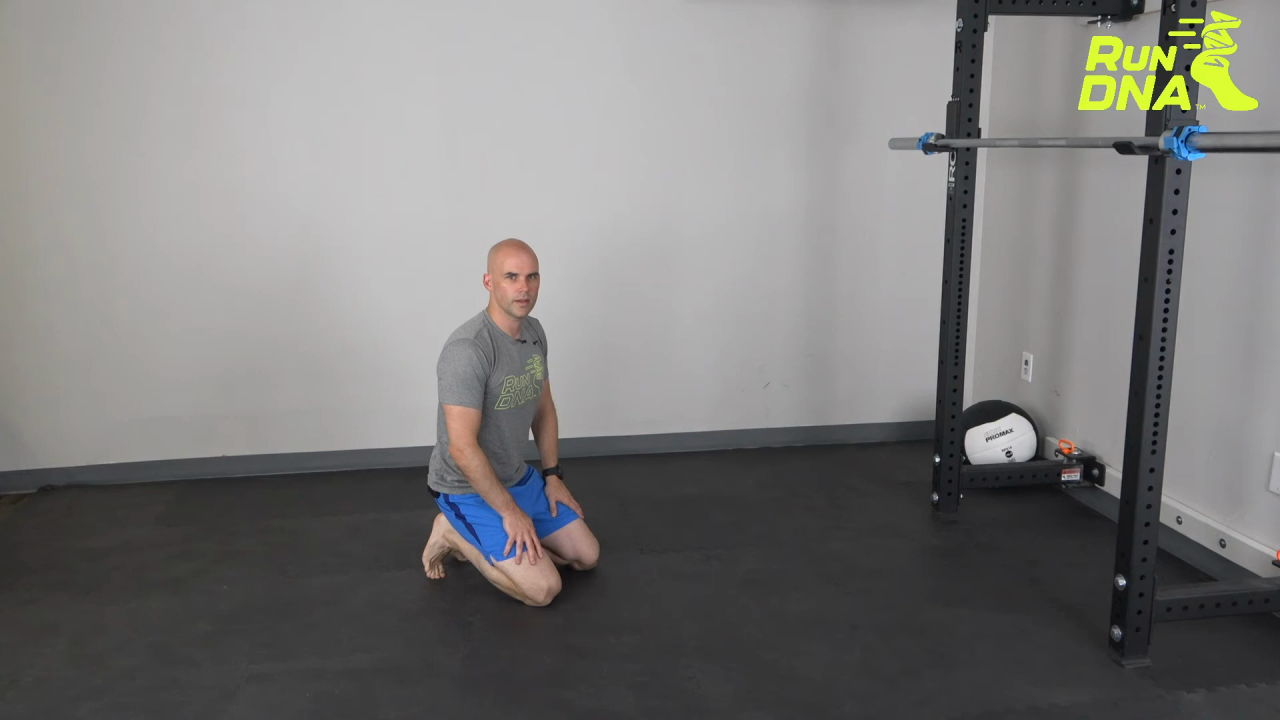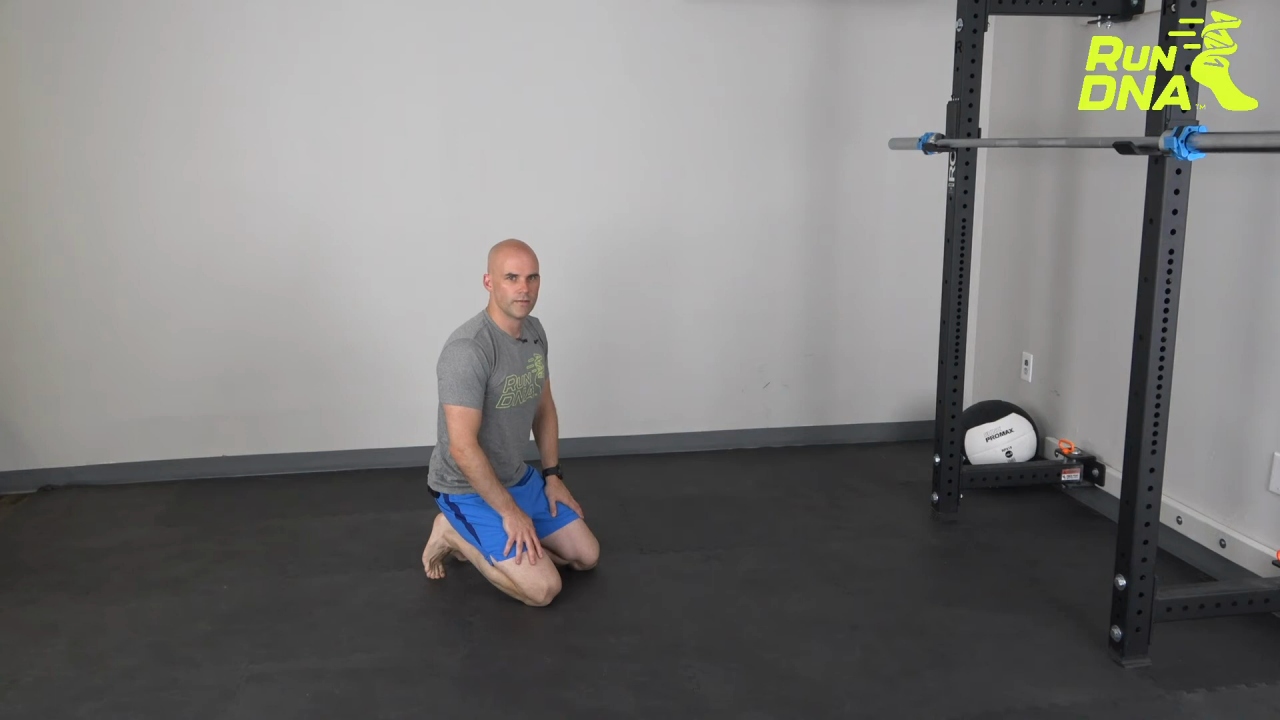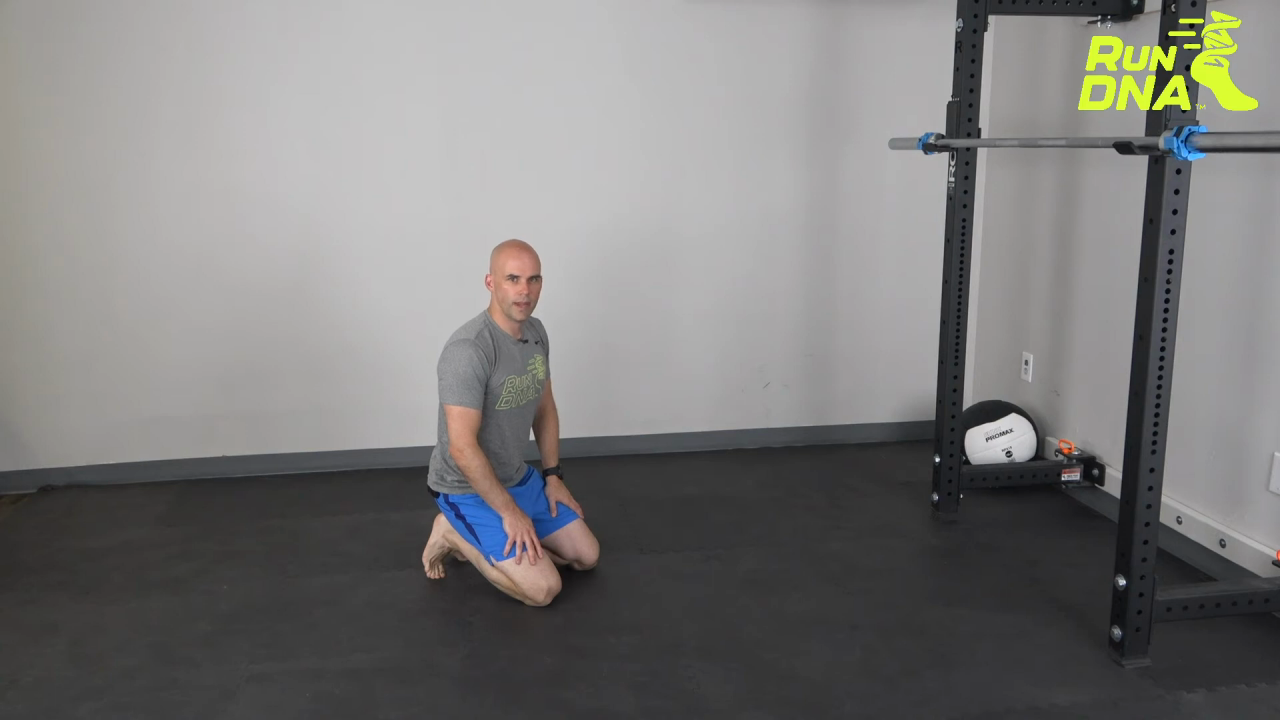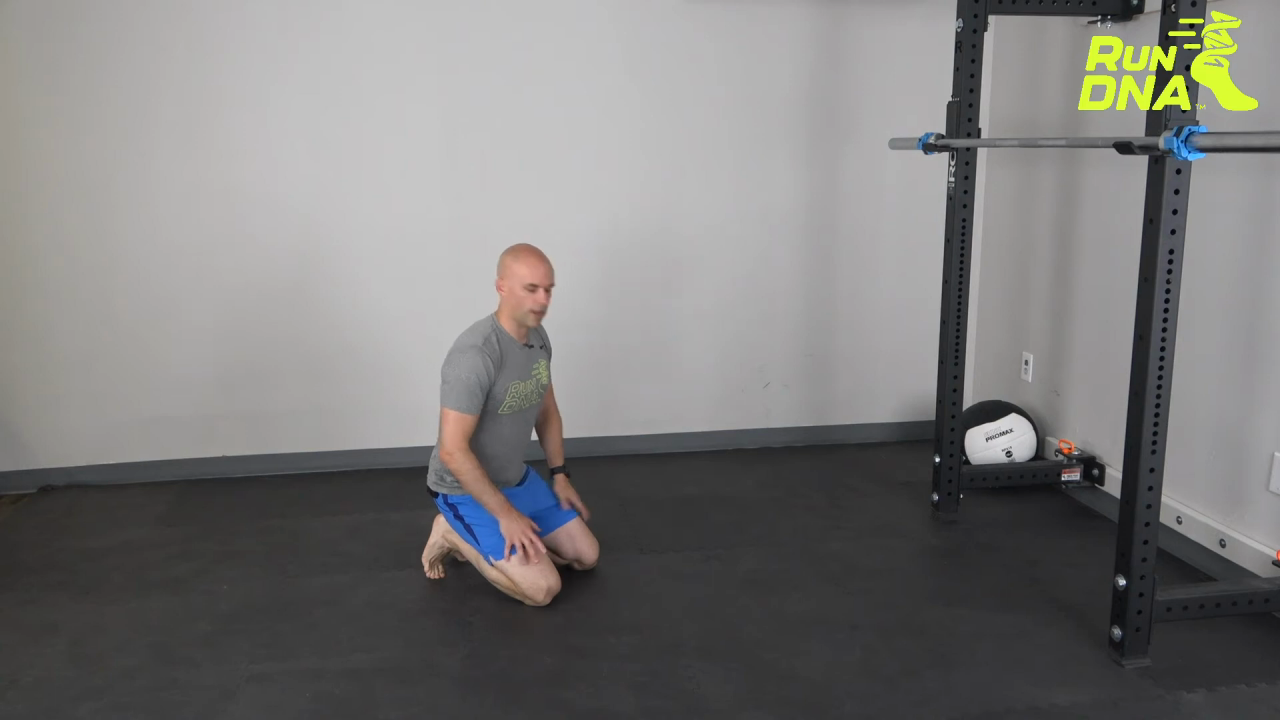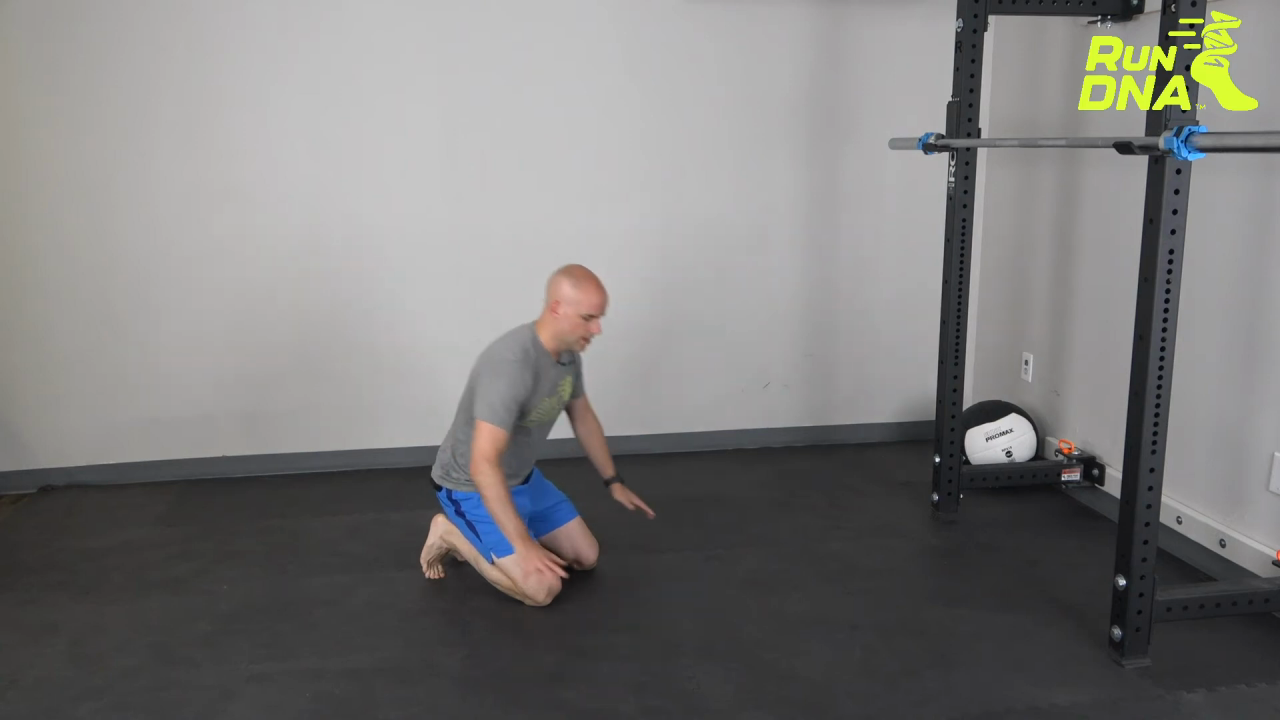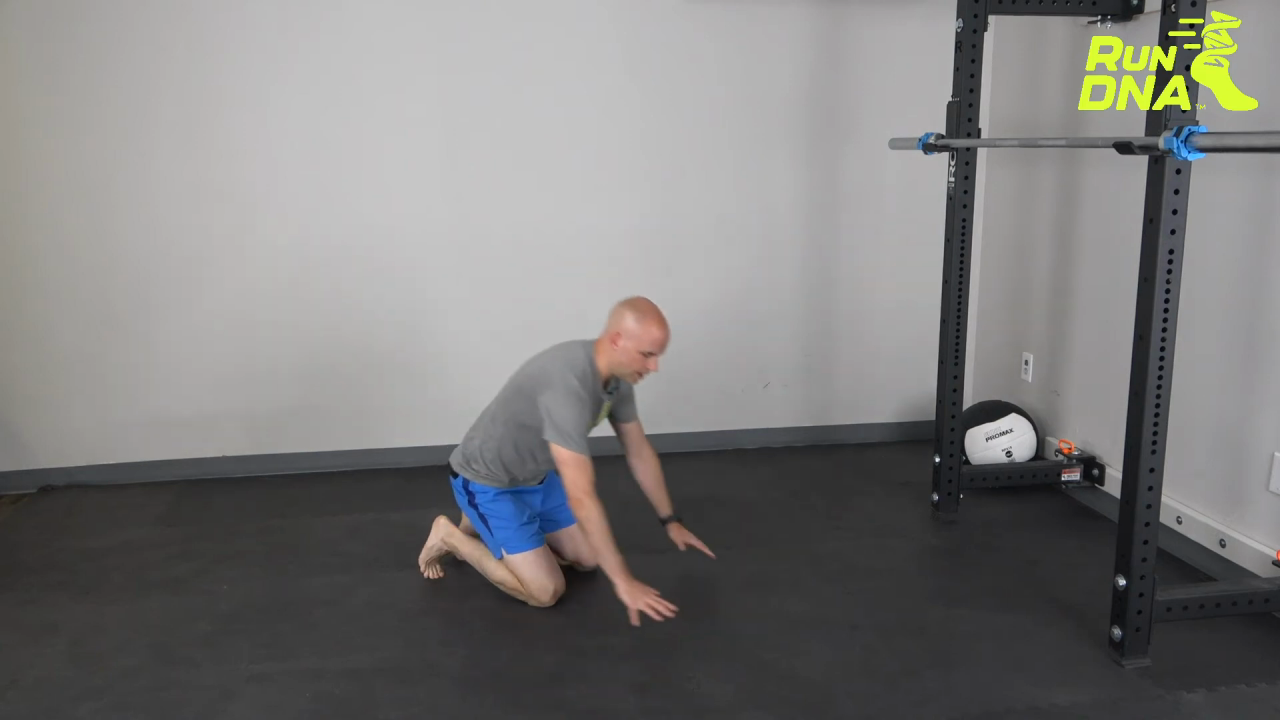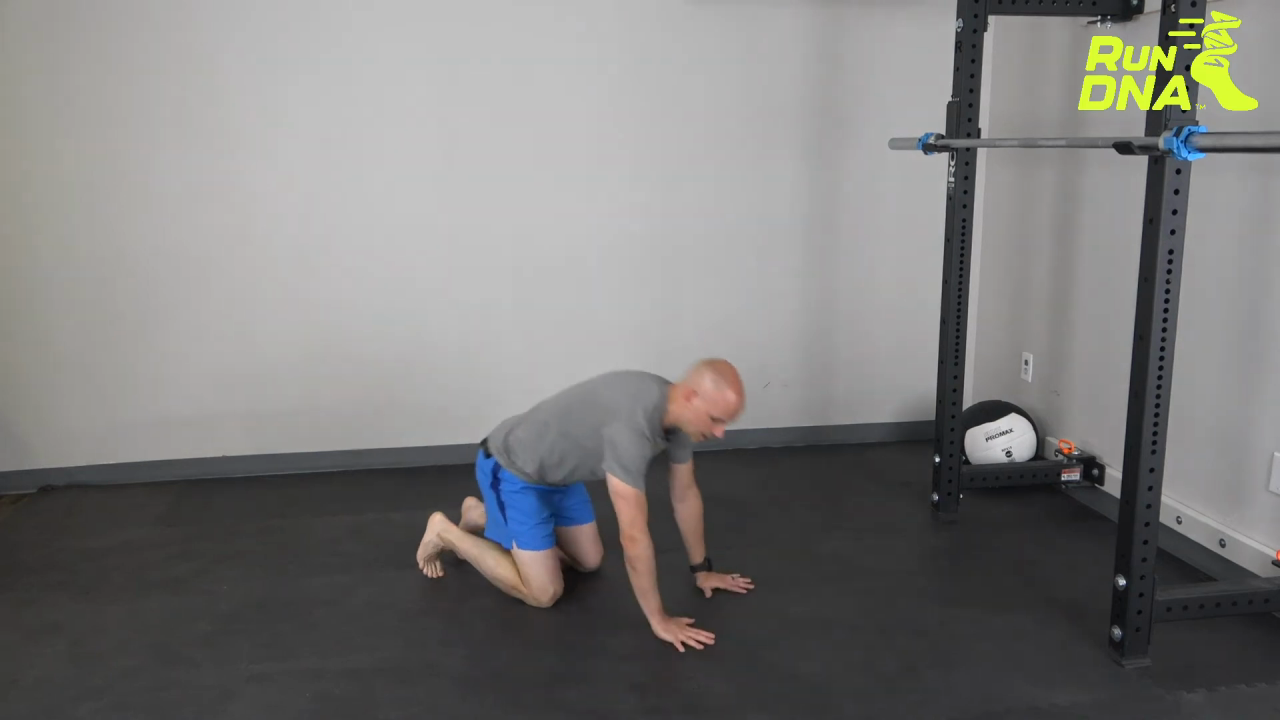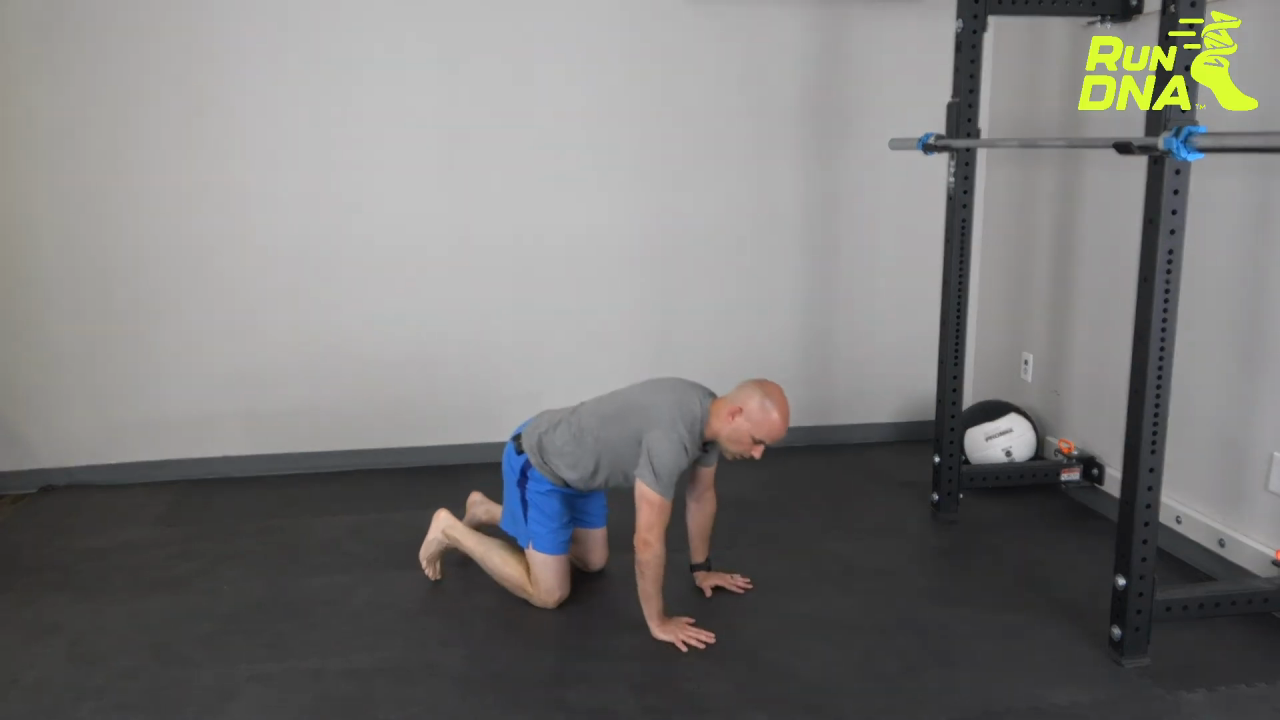
dt=0.4s
person 1, frame 1
left shoulder: (534, 332)
right shoulder: (468, 350)
left elbow: (543, 408)
right elbow: (463, 448)
left wrist: (553, 476)
right wrist: (510, 512)
left hip: (519, 476)
right hip: (469, 490)
left knee: (586, 555)
right knee: (542, 588)
left ankle: (478, 538)
right ankle: (455, 534)
person 1, frame 2
left shoulder: (534, 331)
right shoulder: (468, 350)
left elbow: (543, 408)
right elbow: (463, 448)
left wrist: (552, 475)
right wrist: (510, 512)
left hip: (519, 477)
right hip: (469, 490)
left knee: (586, 556)
right knee: (543, 588)
left ankle: (481, 538)
right ankle: (454, 534)
person 1, frame 3
left shoulder: (536, 332)
right shoulder: (469, 350)
left elbow: (544, 408)
right elbow: (463, 448)
left wrist: (553, 476)
right wrist: (509, 512)
left hip: (519, 477)
right hip: (469, 490)
left knee: (586, 556)
right knee: (543, 589)
left ankle: (480, 537)
right ankle: (455, 533)
person 1, frame 4
left shoulder: (538, 337)
right shoulder: (475, 355)
left elbow: (547, 410)
right elbow: (453, 451)
left wrist: (559, 474)
right wrist: (505, 514)
left hip: (520, 479)
right hip: (468, 491)
left knee: (586, 556)
right knee: (542, 588)
left ankle: (485, 536)
right ankle: (454, 534)
person 1, frame 5
left shoulder: (568, 353)
right shoulder: (511, 366)
left elbow: (583, 418)
right elbow: (483, 464)
left wrist: (613, 482)
right wrist: (522, 545)
left hip: (524, 479)
right hip: (473, 487)
left knee: (586, 557)
right knee: (543, 589)
left ankle: (499, 529)
right ankle: (453, 533)
person 1, frame 6
left shoulder: (616, 376)
right shoulder: (568, 387)
left elbow: (639, 450)
right elbow: (582, 497)
left wrist: (671, 521)
right wrist: (623, 581)
right hip: (488, 483)
left knee: (588, 558)
right knee: (546, 591)
left ankle: (481, 527)
right ankle: (452, 538)
person 1, frame 7
left shoulder: (677, 413)
right shoulder: (632, 424)
left elbow: (685, 494)
right elbow: (633, 536)
left wrist: (702, 568)
right wrist: (659, 619)
left hip: (555, 469)
right hip: (513, 470)
left knee: (590, 561)
right knee: (544, 592)
left ankle: (484, 516)
right ankle: (445, 533)
person 1, frame 8
left shoulder: (710, 415)
right shoulder: (673, 435)
left elbow: (701, 495)
right elbow: (648, 542)
left wrist: (701, 568)
right wrist: (658, 621)
left hip: (573, 463)
right hip: (537, 464)
left knee: (593, 563)
right knee: (549, 594)
left ankle: (486, 510)
right ankle: (452, 530)
